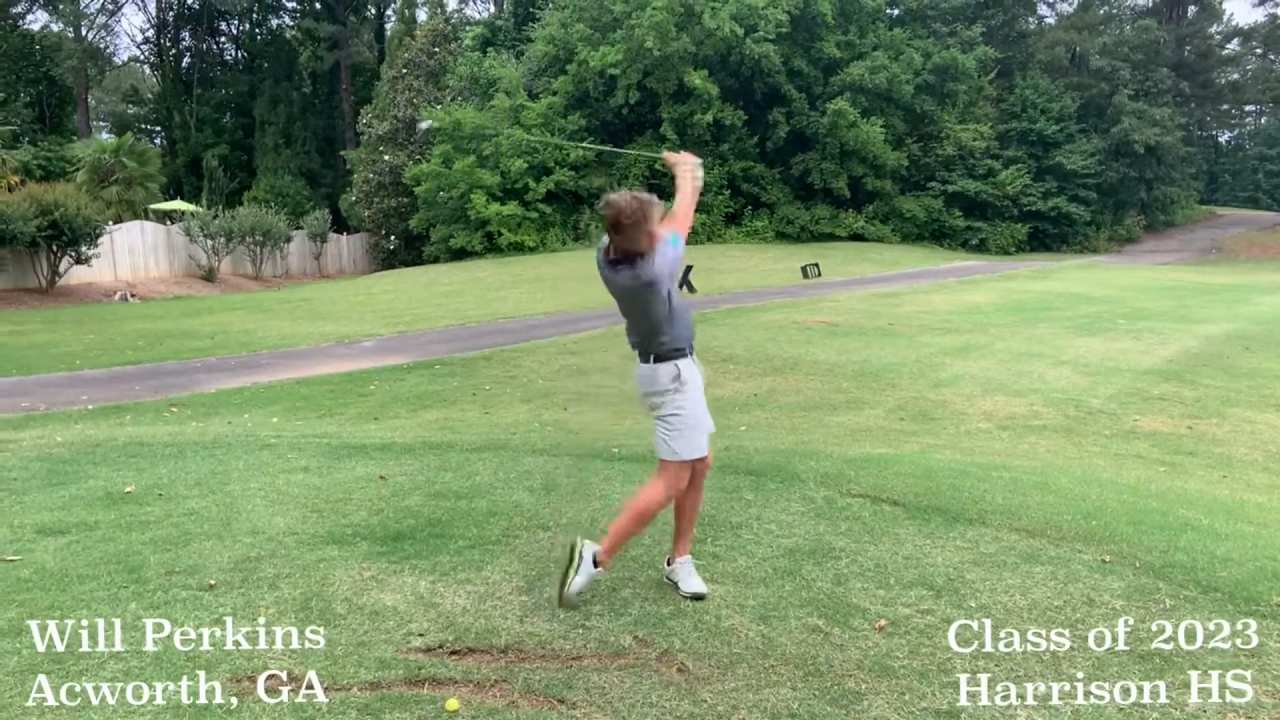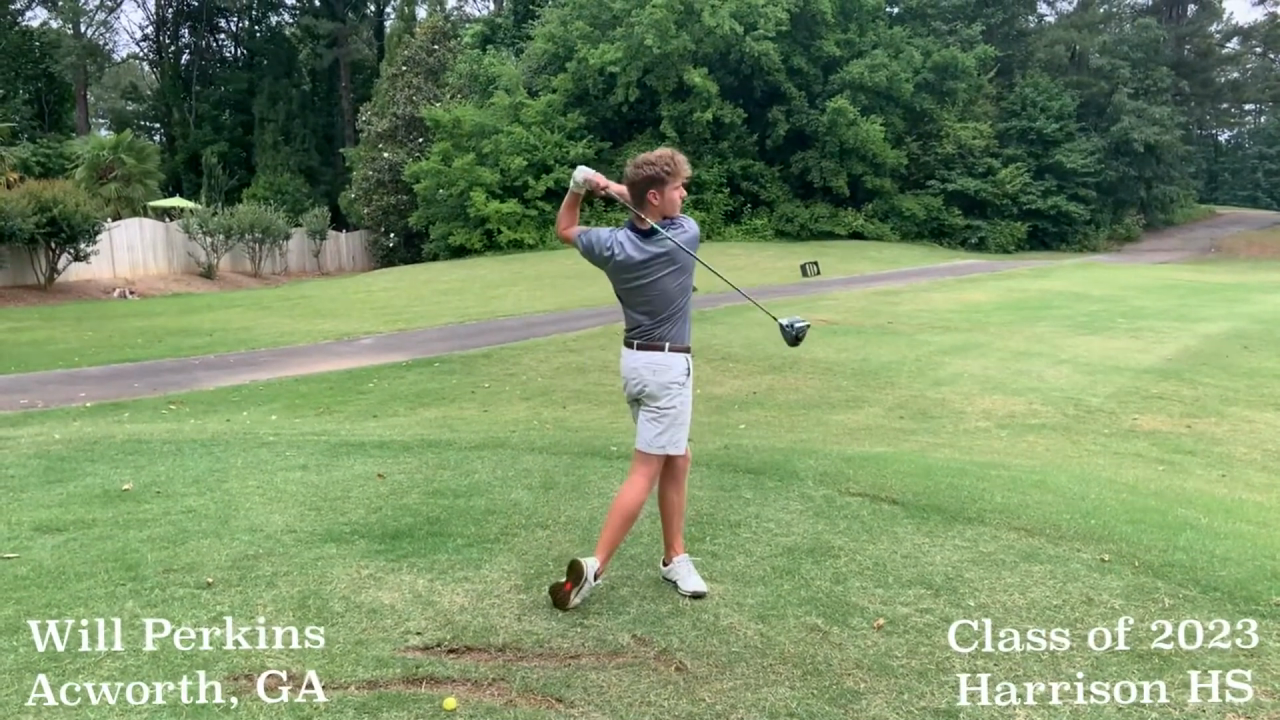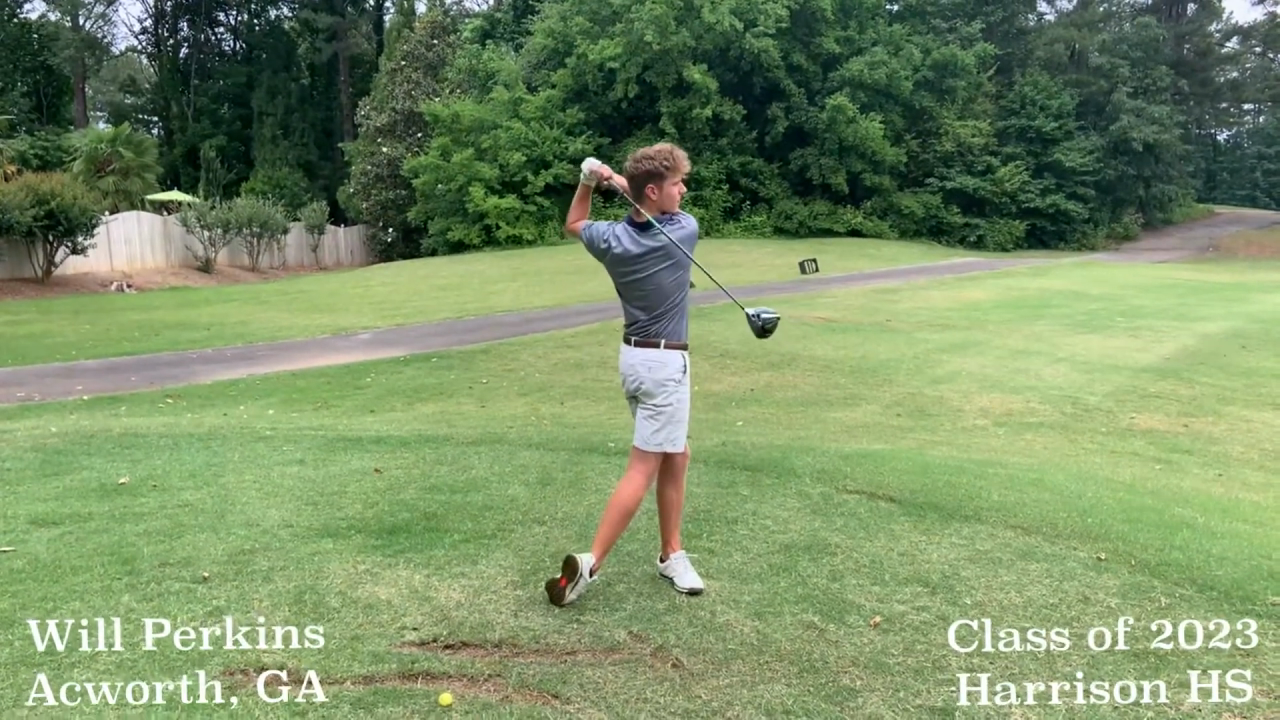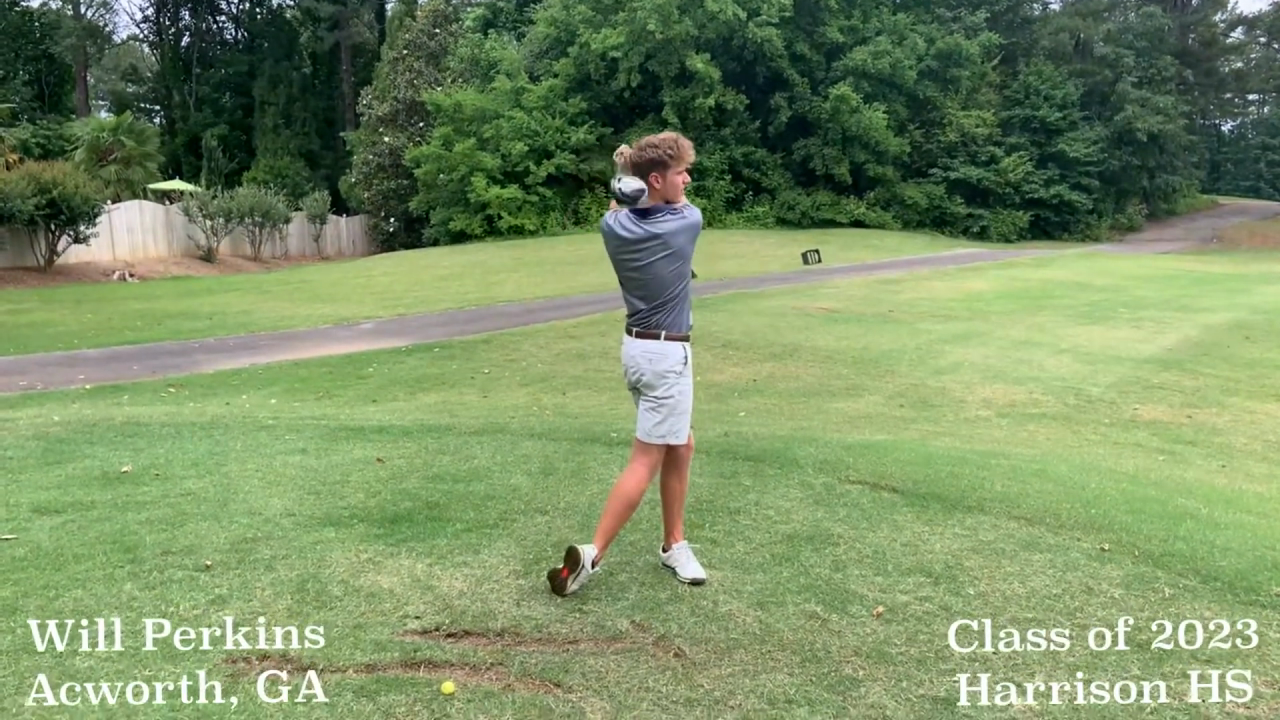
dt=0.5s
person 1, frame 1
left shoulder: (611, 252)
right shoulder: (645, 273)
left elbow: (664, 230)
right elbow: (681, 224)
left wrist: (683, 172)
right wrist: (687, 175)
left hip: (677, 364)
right hip: (670, 373)
left knee: (699, 464)
right knee: (673, 480)
left ankle: (679, 559)
right ankle: (597, 557)
person 1, frame 2
left shoulder: (611, 246)
right shoulder: (686, 235)
left elbow: (564, 229)
right elbow: (666, 215)
left wrist: (578, 187)
right wrist: (615, 188)
left hip: (634, 360)
right hip: (667, 365)
left knee: (677, 461)
right knee: (645, 472)
left ankle: (675, 558)
right ankle: (592, 568)
person 1, frame 3
left shoulder: (610, 239)
right shoulder: (684, 232)
left elbow: (574, 224)
right elbow: (670, 214)
left wrist: (587, 181)
right wrist: (620, 181)
left hip: (634, 356)
right hip: (664, 362)
left knee: (676, 457)
right knee: (643, 469)
left ankle: (672, 554)
right ankle: (589, 564)
person 1, frame 4
left shoulder: (613, 227)
right shoulder: (686, 224)
right elbow: (680, 207)
left wrist: (622, 172)
right wrist: (645, 170)
left hip: (636, 346)
right hip: (667, 353)
left knee: (681, 446)
right knee: (646, 460)
left ankle: (674, 544)
right ankle: (590, 554)
